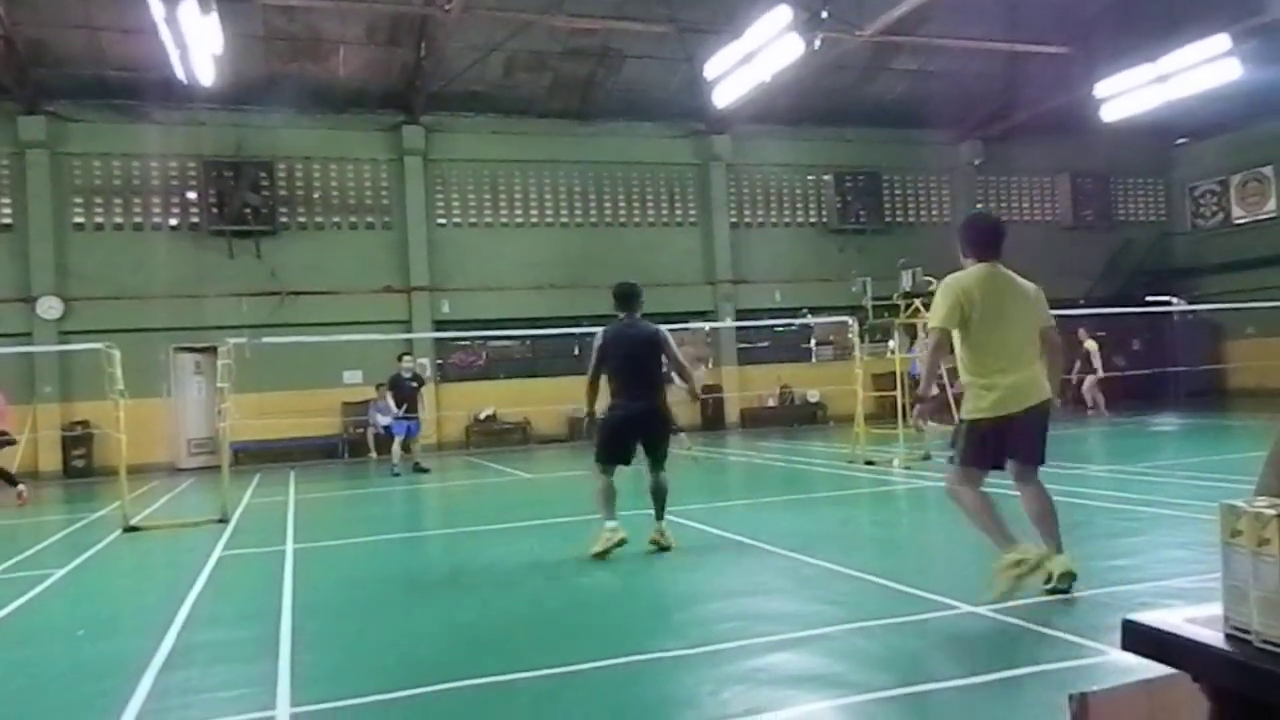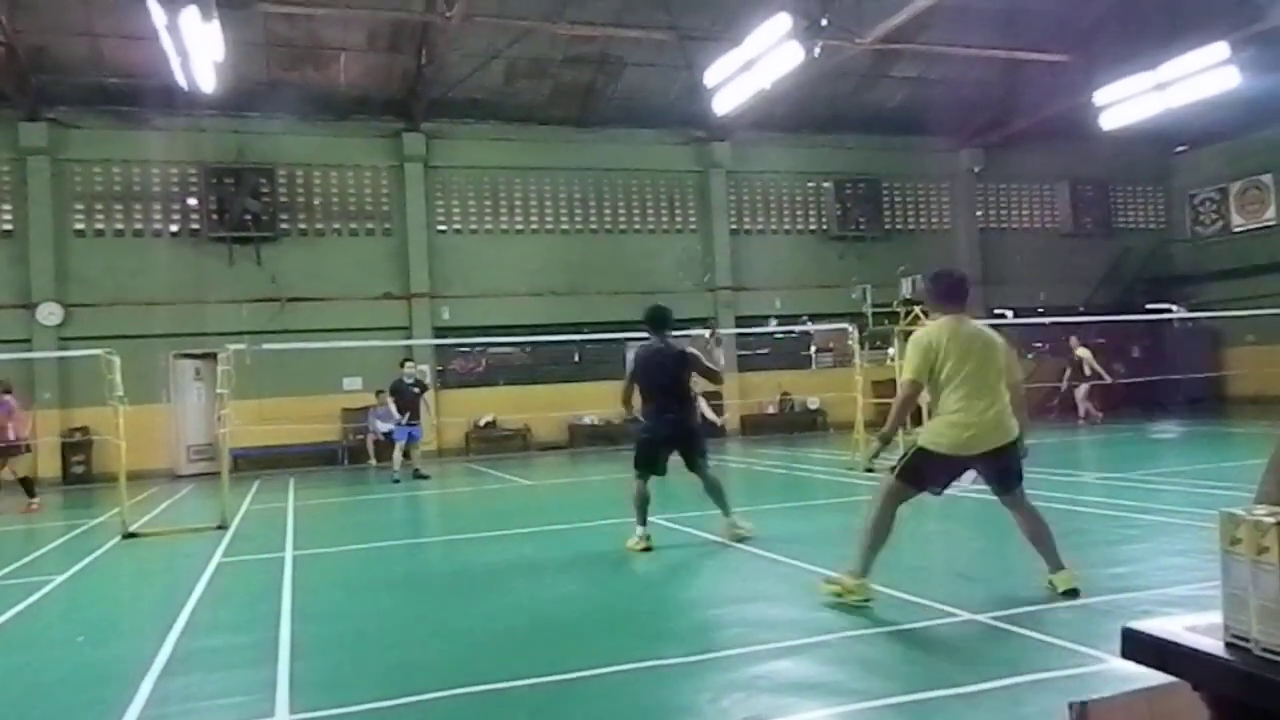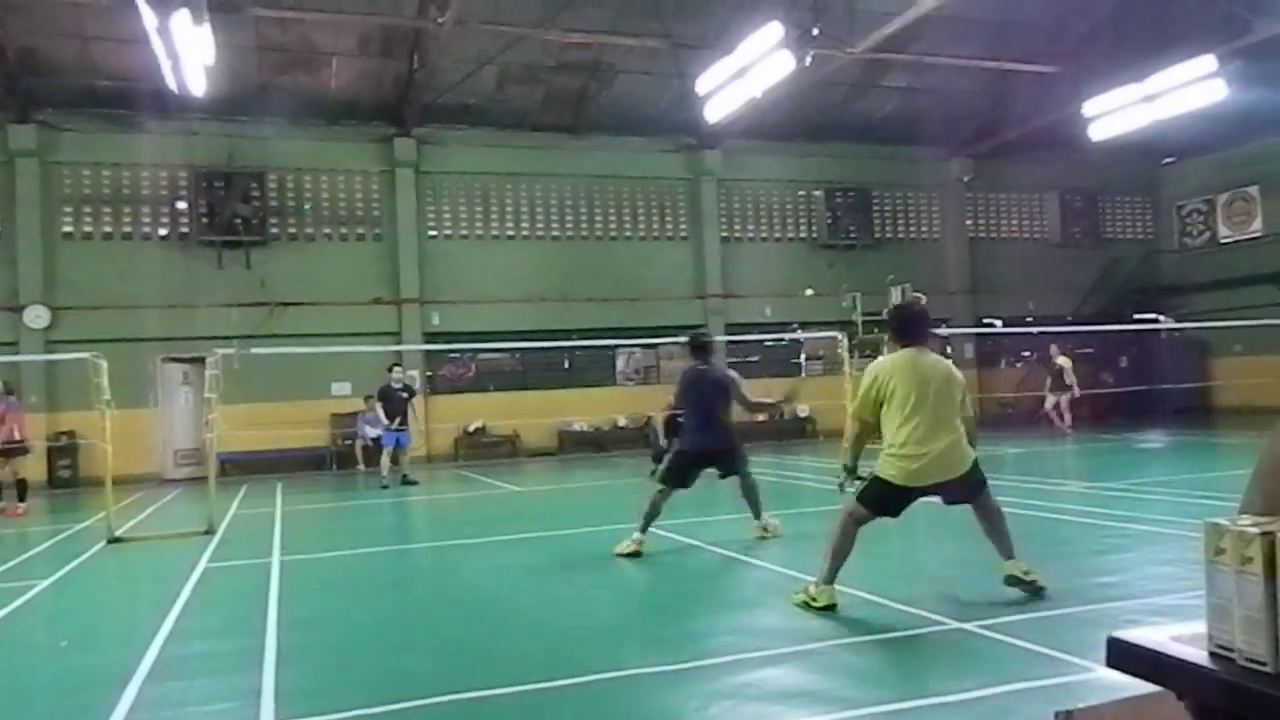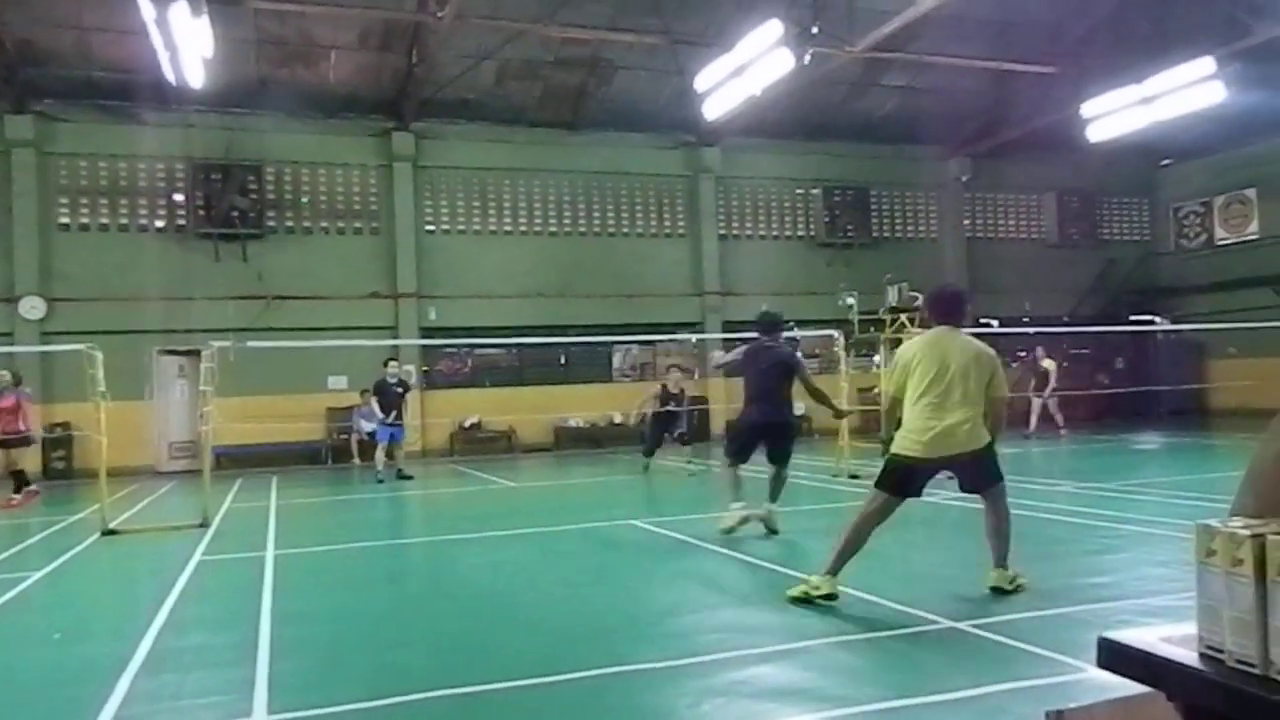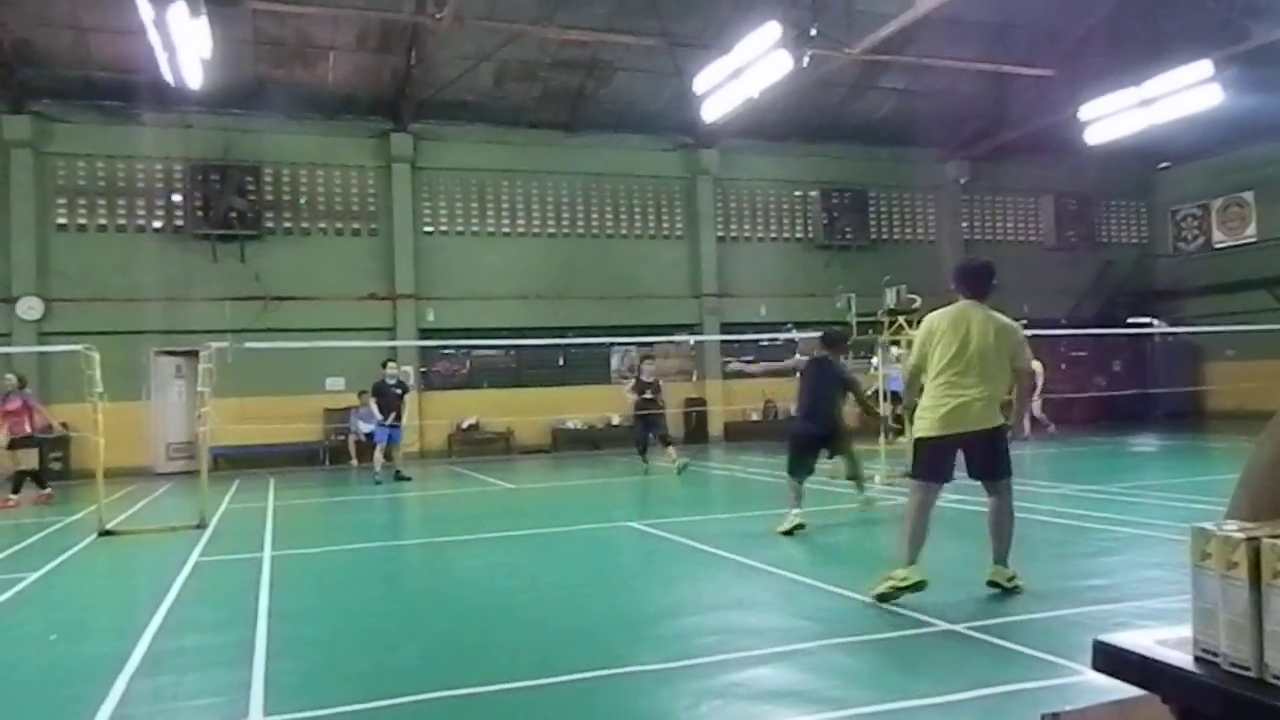
dt=0.2s
person 1, frame 1
left shoulder: (957, 286)
right shoulder: (1028, 288)
left elbow: (939, 343)
right elbow: (1054, 346)
left wrist: (924, 394)
right wrist: (1049, 391)
left hip: (988, 403)
right hip: (1032, 399)
left knee: (961, 484)
right knee: (1028, 481)
left ankle: (1014, 552)
right ankle: (1058, 561)
person 1, frame 2
left shoulder: (925, 338)
right shoulder: (993, 339)
left elbow: (907, 395)
right elbow: (1018, 395)
left wrist: (884, 437)
right wrist: (1017, 435)
left hip: (948, 439)
right hip: (1000, 435)
left knee: (887, 498)
right knee: (1017, 502)
left ankle: (856, 579)
right ankle: (1061, 574)
person 1, frame 3
left shoulder: (881, 369)
right shoulder: (951, 372)
left elbow: (860, 425)
right elbow: (967, 423)
left wrist: (850, 464)
left hip: (901, 468)
right hip: (953, 463)
left knee: (851, 517)
right knee: (984, 503)
left ankle: (823, 587)
right ankle: (1014, 567)
person 1, frame 4
left shoulder: (909, 349)
right shoulder: (984, 354)
left elbow: (889, 407)
right elbow: (998, 414)
left wrist: (889, 440)
right wrist: (986, 440)
left hip: (915, 443)
right hip: (969, 442)
left knee: (872, 511)
right knee: (995, 498)
left ankle: (827, 579)
right ankle: (1001, 573)
person 1, frame 5
left shoulder: (934, 321)
right shoulder: (1008, 329)
left elbow: (912, 375)
right elbow: (1025, 384)
left wrist: (917, 403)
right wrist: (1017, 416)
left hip: (935, 421)
right hip: (985, 422)
left knee: (921, 497)
right knee: (1000, 494)
left ankle: (907, 569)
right ankle: (1001, 570)
person 2, frame 1
left shoulder: (605, 337)
right shoulder: (657, 334)
left elbow: (593, 379)
right elbow: (681, 369)
left wrist: (590, 410)
right wrist: (693, 389)
left hip: (621, 412)
right hip: (655, 411)
left knee: (604, 472)
right knee: (658, 471)
left ankle: (610, 528)
right ankle: (660, 530)
person 2, frame 2
left shoulder: (638, 357)
right shoulder: (685, 354)
left elbow: (626, 397)
right elbow: (717, 378)
left wrist: (631, 413)
right wrist: (718, 363)
left hip: (653, 428)
right hip: (686, 425)
left knee: (641, 479)
right knee: (704, 473)
left ankle: (642, 533)
right ankle: (730, 521)
person 2, frame 3
left shoulder: (685, 377)
right shoulder: (727, 377)
left elbow: (676, 407)
right elbow: (750, 406)
right wrist: (780, 402)
left hip: (691, 445)
right hip: (724, 443)
left knee: (662, 490)
right knee: (745, 476)
left ankle: (637, 539)
right ankle: (761, 523)
person 2, frame 4
left shoulder: (747, 351)
right shoulder: (791, 357)
left elbow: (717, 362)
right elbow: (812, 390)
left wrist: (716, 356)
right wrist: (836, 410)
left hip: (750, 419)
right hip: (782, 420)
left knee: (732, 463)
right knee: (780, 466)
left ankle: (737, 508)
right ankle: (769, 509)
person 2, frame 5
left shoulder: (806, 363)
right shoulder: (847, 375)
left elbow: (769, 368)
right elbow: (866, 406)
left wrist: (740, 367)
right wrist: (881, 418)
left hip: (803, 430)
right hip: (832, 428)
left knee: (795, 476)
right knee: (850, 457)
left ankle: (795, 513)
